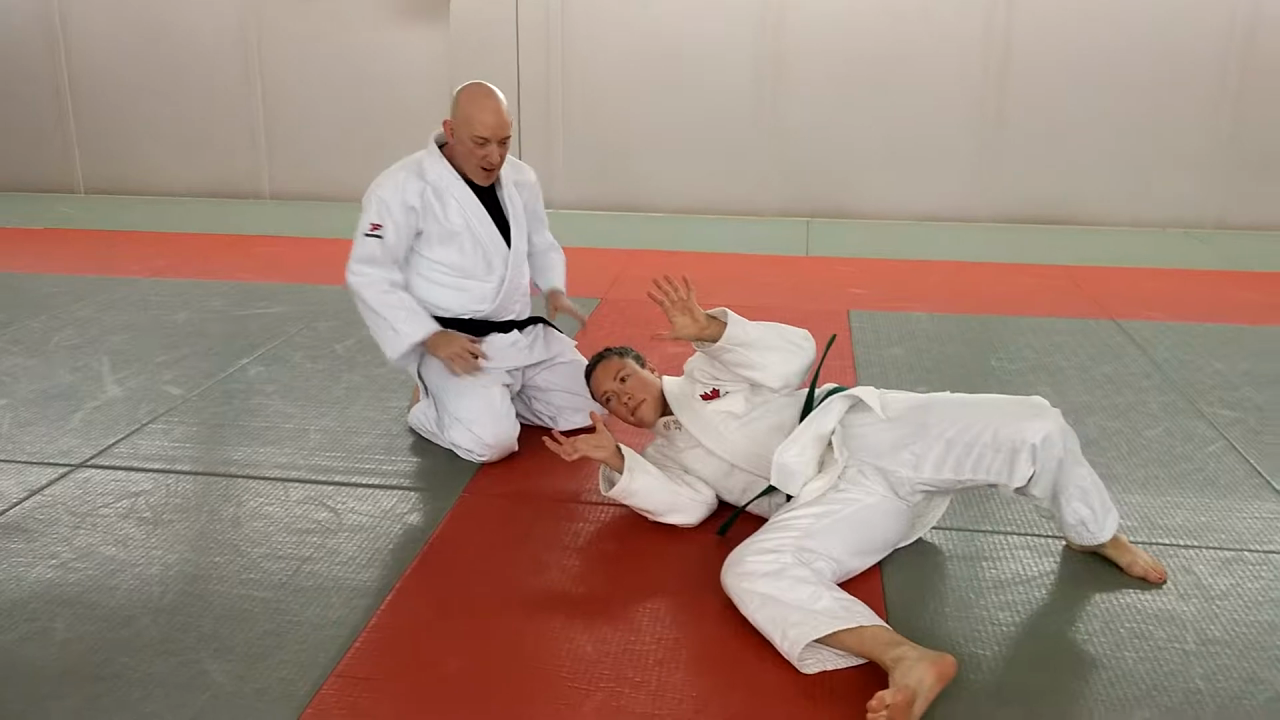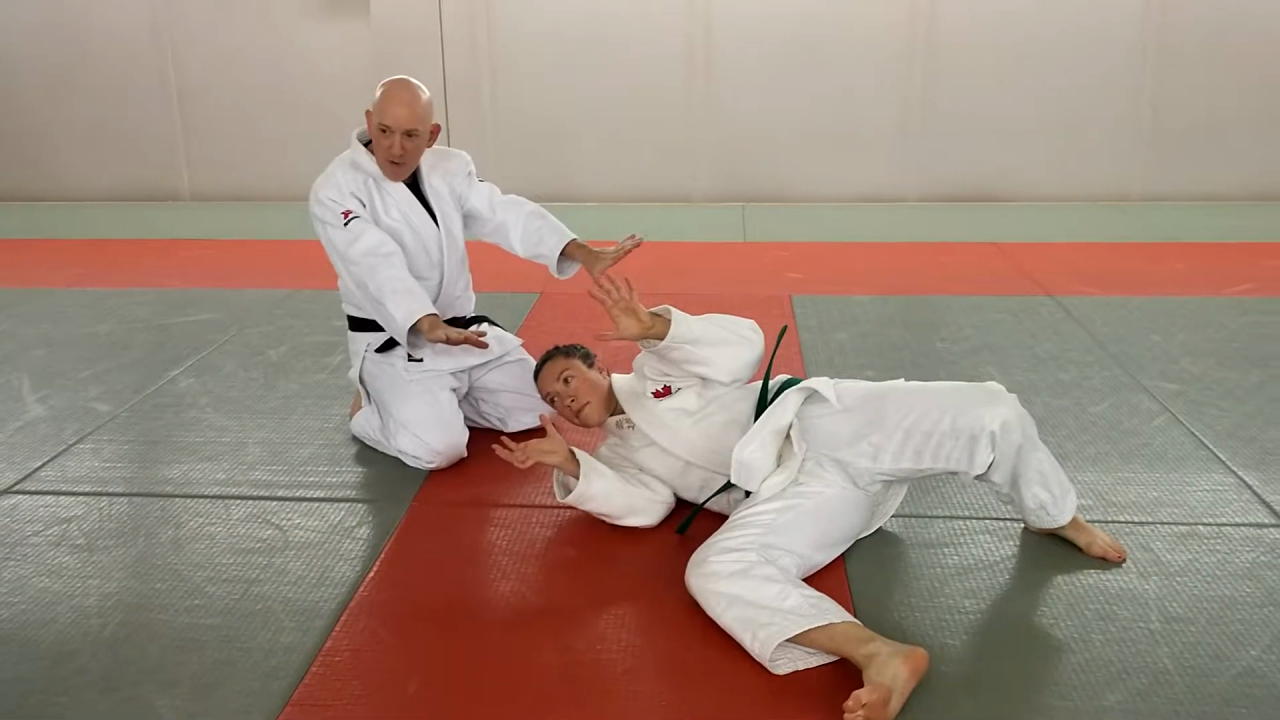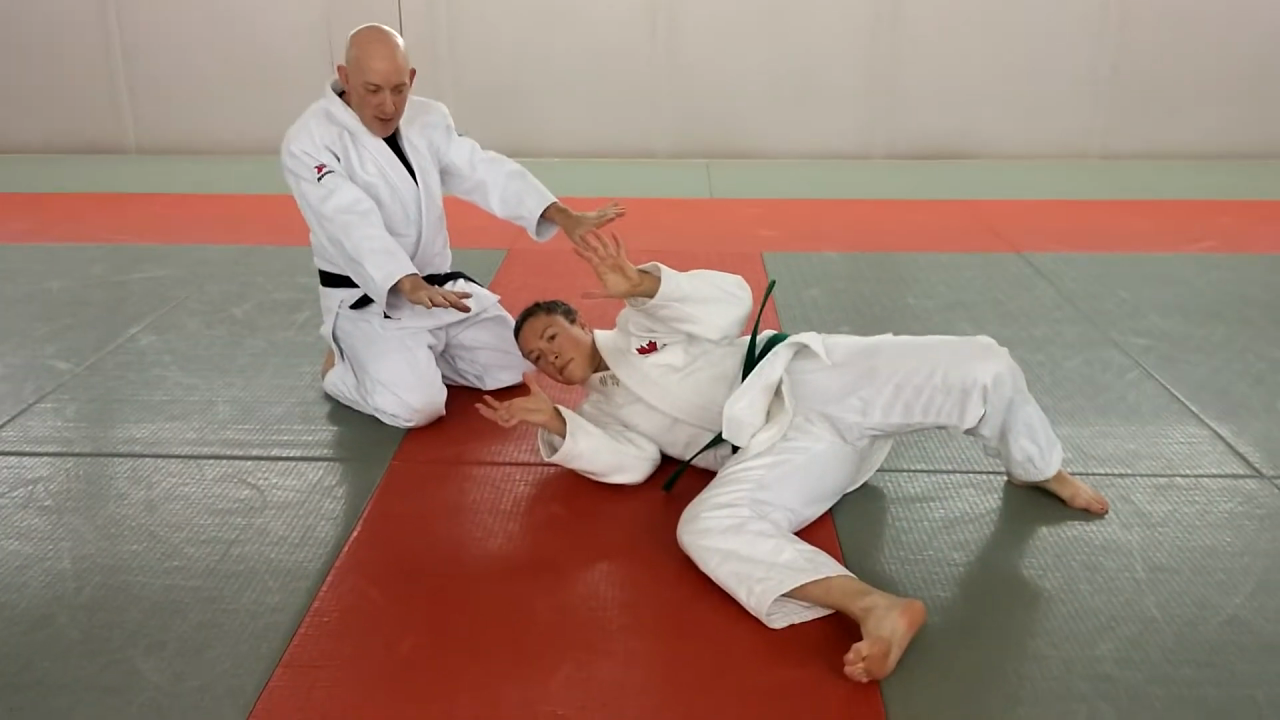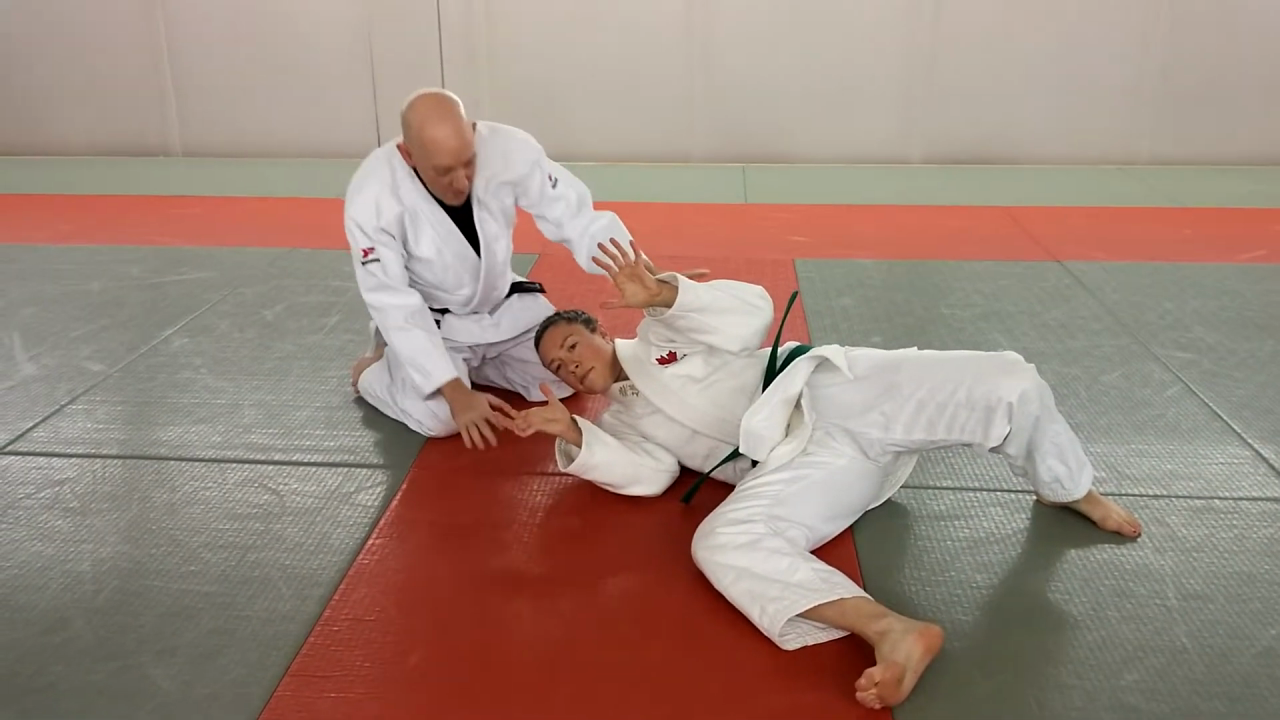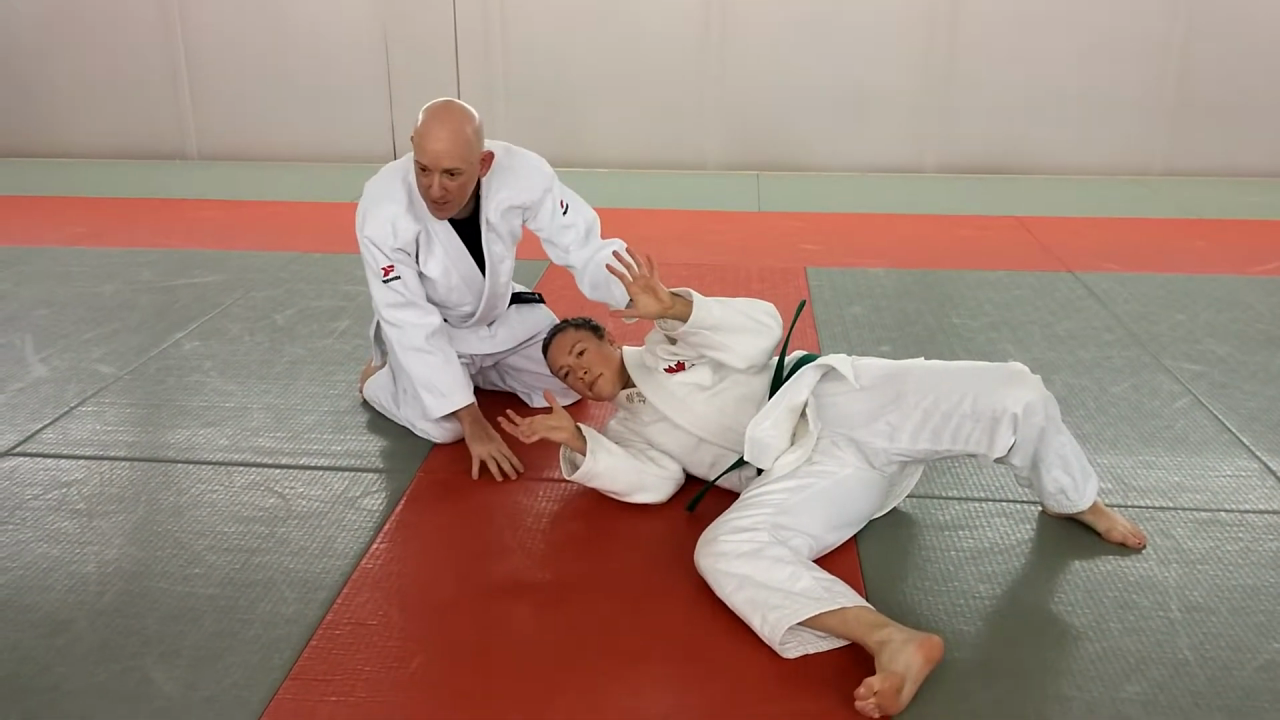
dt=1s
person 1, frame 1
left shoulder: (705, 370)
right shoulder: (665, 452)
left elbow: (792, 354)
right elbow: (685, 504)
left wrist: (710, 329)
right wrist: (614, 461)
left hip: (870, 429)
right hip: (830, 495)
left knee: (1032, 426)
right knee: (749, 572)
left ankle: (1098, 536)
right ankle: (908, 660)
person 1, frame 2
left shoulder: (655, 367)
right shoulder: (617, 453)
left elbow: (740, 346)
right elbow: (642, 504)
left wrist: (653, 327)
right wrist: (568, 465)
left hip: (825, 422)
right hip: (788, 488)
left knee: (990, 412)
right knee: (713, 572)
left ankle: (1057, 520)
right ankle: (880, 655)
person 1, frame 3
left shoulder: (638, 324)
right shoulder: (601, 409)
left elbow: (728, 304)
right elbow: (629, 461)
left wrist: (641, 284)
right wrist: (554, 424)
left hip: (815, 377)
right hip: (775, 443)
left knee: (979, 364)
right knee: (706, 530)
left ankle: (1040, 472)
right ankle: (876, 607)
person 1, frame 4
left shoulder: (660, 330)
right shoulder: (620, 421)
left elbow: (749, 313)
right elbow: (646, 474)
left wrist: (660, 293)
right wrist: (573, 434)
left hip: (832, 389)
right hip: (795, 458)
left knee: (1006, 382)
right knee: (720, 545)
left ankle: (1070, 492)
right ankle: (892, 631)
person 1, frame 5
left shoulder: (669, 341)
right shoulder: (626, 427)
left elbow: (758, 331)
right elbow: (652, 481)
left wrist: (672, 306)
right wrist: (576, 442)
left hip: (843, 399)
right hip: (804, 466)
left knee: (1013, 392)
right knee: (723, 553)
left ankle: (1076, 503)
right ankle: (893, 640)
person 2, frame 1
left shoulder: (519, 179)
right shoulder: (400, 188)
right elbow: (368, 276)
left wrist: (554, 290)
right wrist: (429, 338)
left hip: (525, 334)
right hip: (452, 344)
left knee: (589, 411)
right knee: (490, 441)
left ankle: (500, 394)
right ankle: (427, 402)
person 2, frame 2
left shoulder: (449, 168)
right shoulder: (336, 190)
left elbow: (505, 216)
right elbow: (377, 267)
left wrist: (582, 253)
right wrist: (428, 325)
left hip: (463, 329)
right hip: (394, 343)
left knee: (538, 410)
right knee: (438, 447)
left ankle: (442, 400)
right ankle: (370, 410)
person 2, frame 3
left shoulder: (427, 119)
right shoulder: (308, 141)
left elbow: (484, 172)
right elbow: (353, 224)
left wrist: (562, 216)
right wrist: (409, 285)
left hip: (439, 285)
right hip: (368, 302)
left knee: (514, 366)
right knee: (416, 406)
left ankle: (420, 356)
right ankle: (342, 367)
person 2, frame 4
left shoulder: (508, 148)
right shoulder: (371, 196)
left elbow: (573, 216)
right elbow: (393, 304)
right wrist: (455, 392)
left hip: (501, 302)
right hip: (429, 322)
right knee: (439, 419)
left ankle: (472, 365)
right ankle: (372, 370)
person 2, frame 5
left shoulder: (522, 172)
right shoulder: (383, 209)
left elbow: (582, 247)
right elbow: (411, 323)
right wrist: (472, 421)
left hip: (500, 311)
right hip: (426, 328)
left knee: (570, 384)
right knee: (444, 426)
left ankle: (470, 369)
right ankle: (380, 377)
